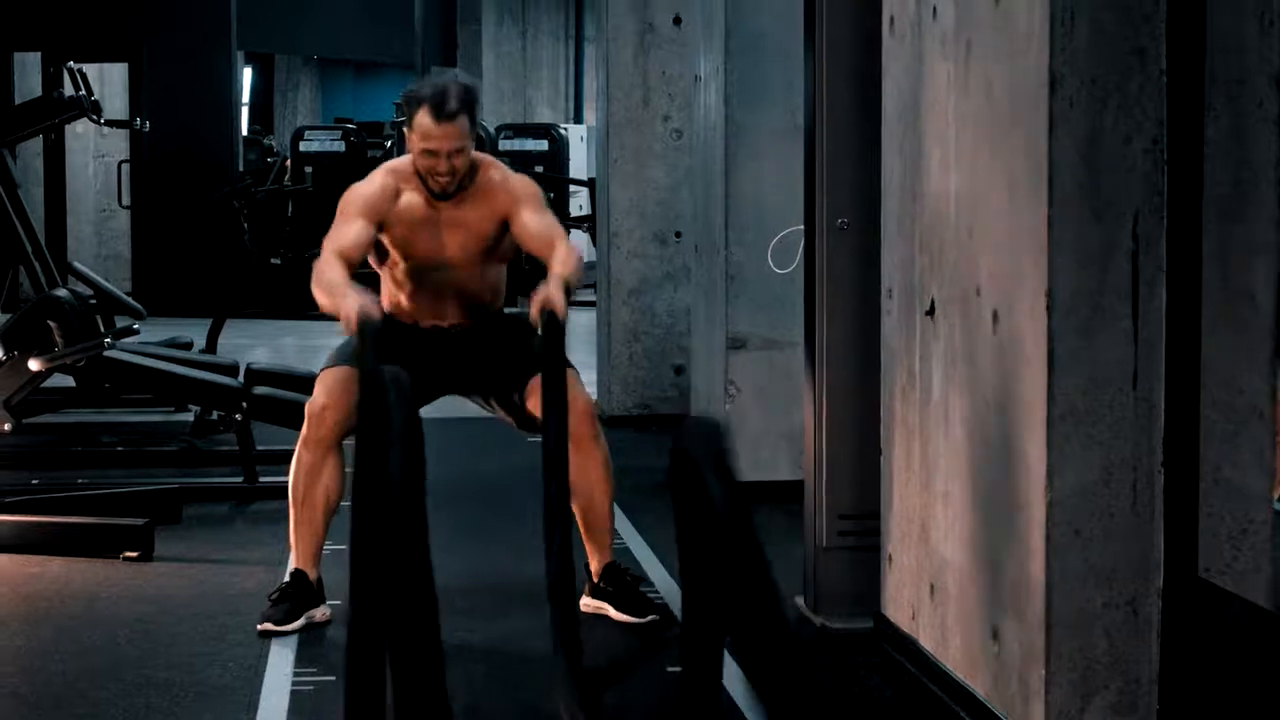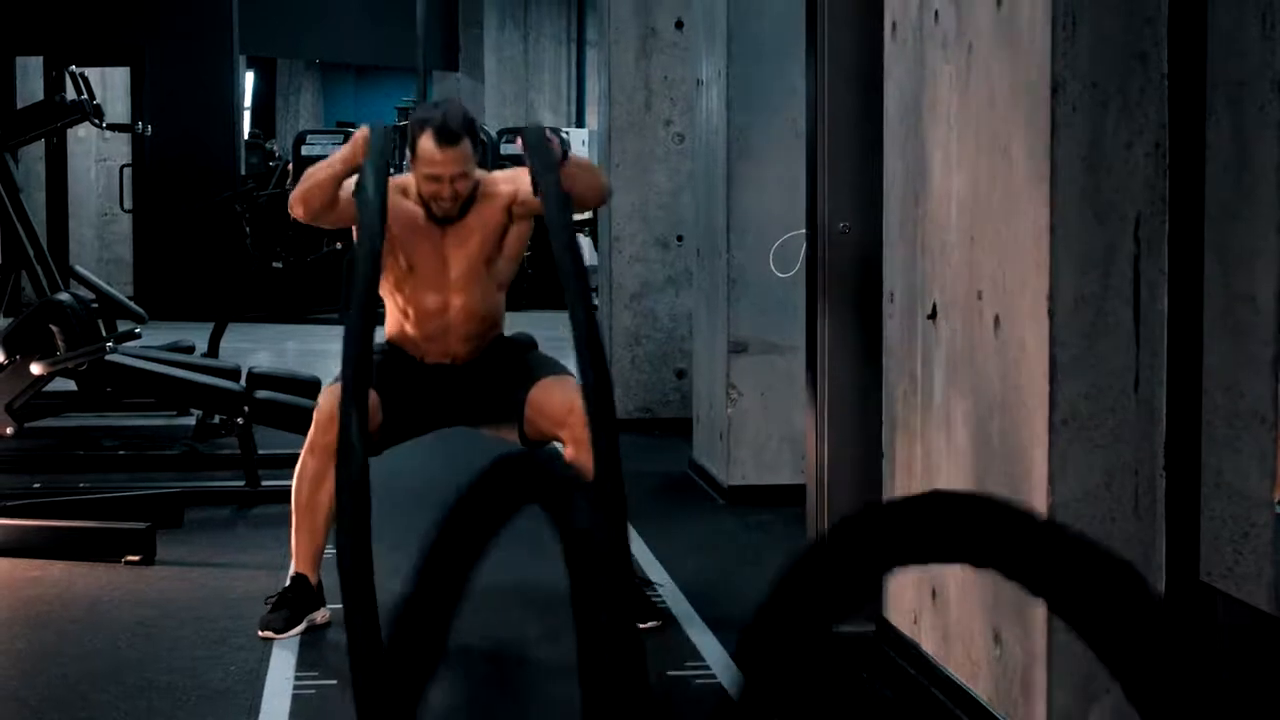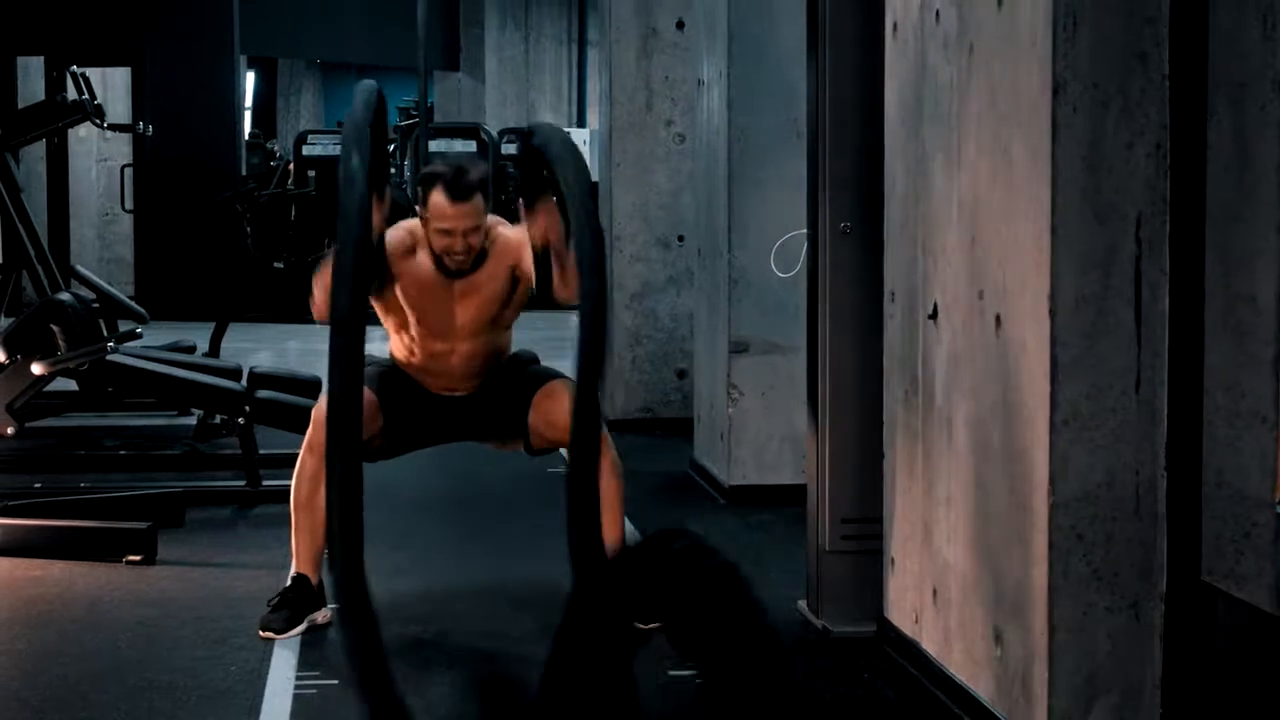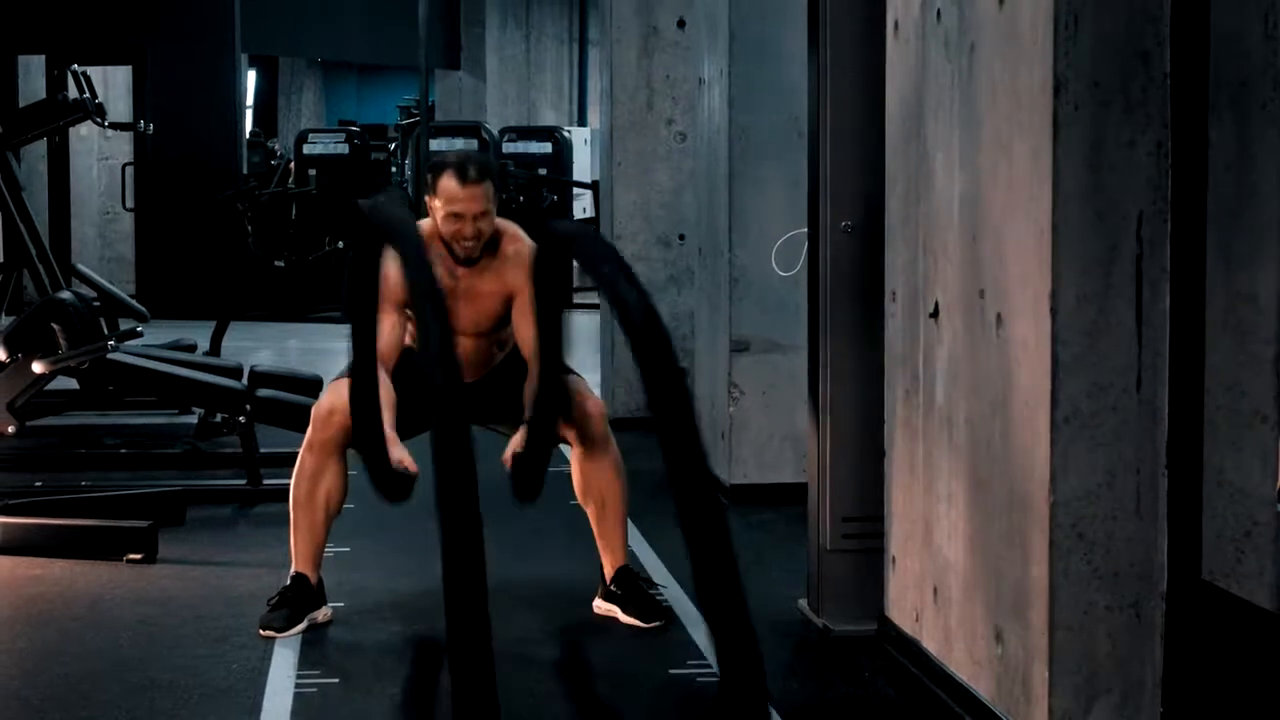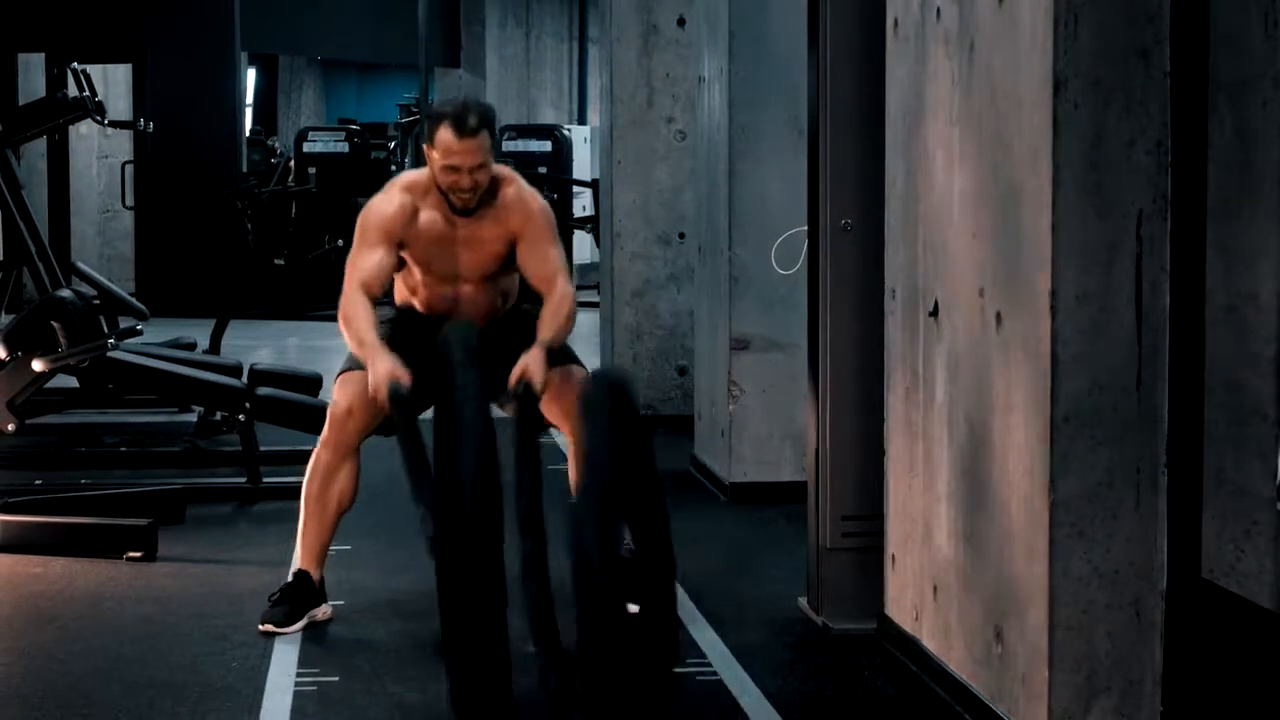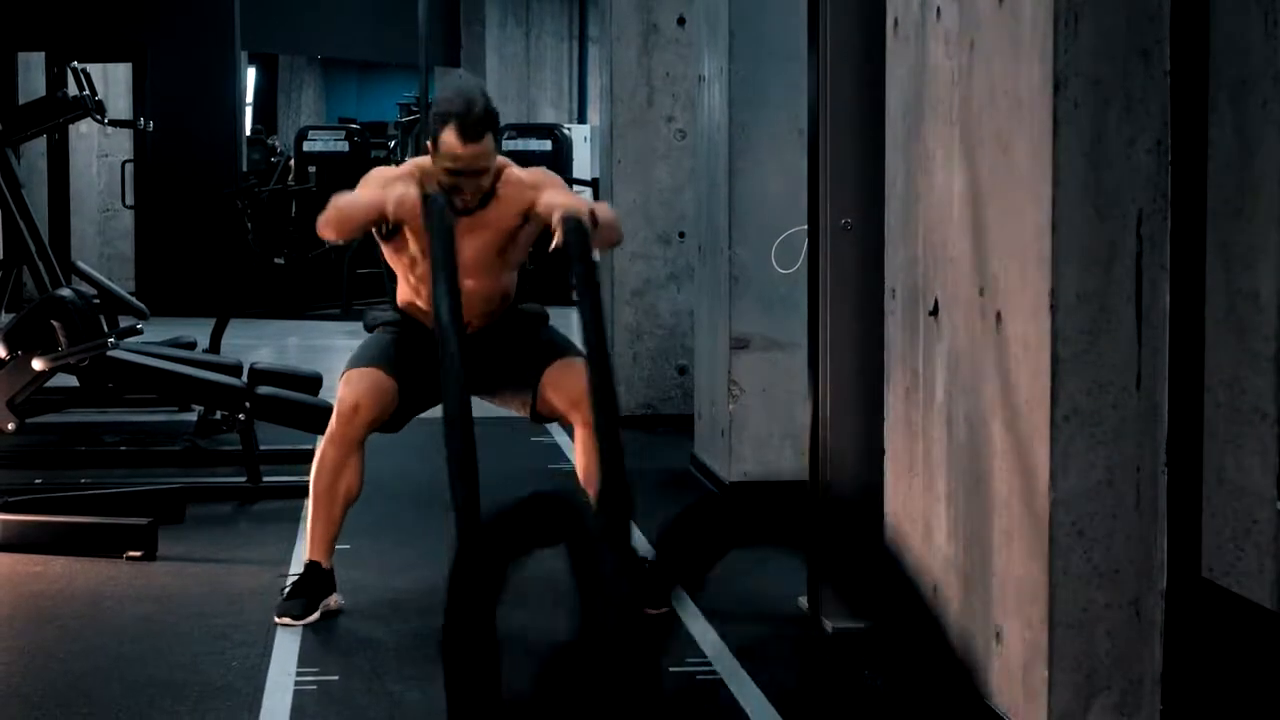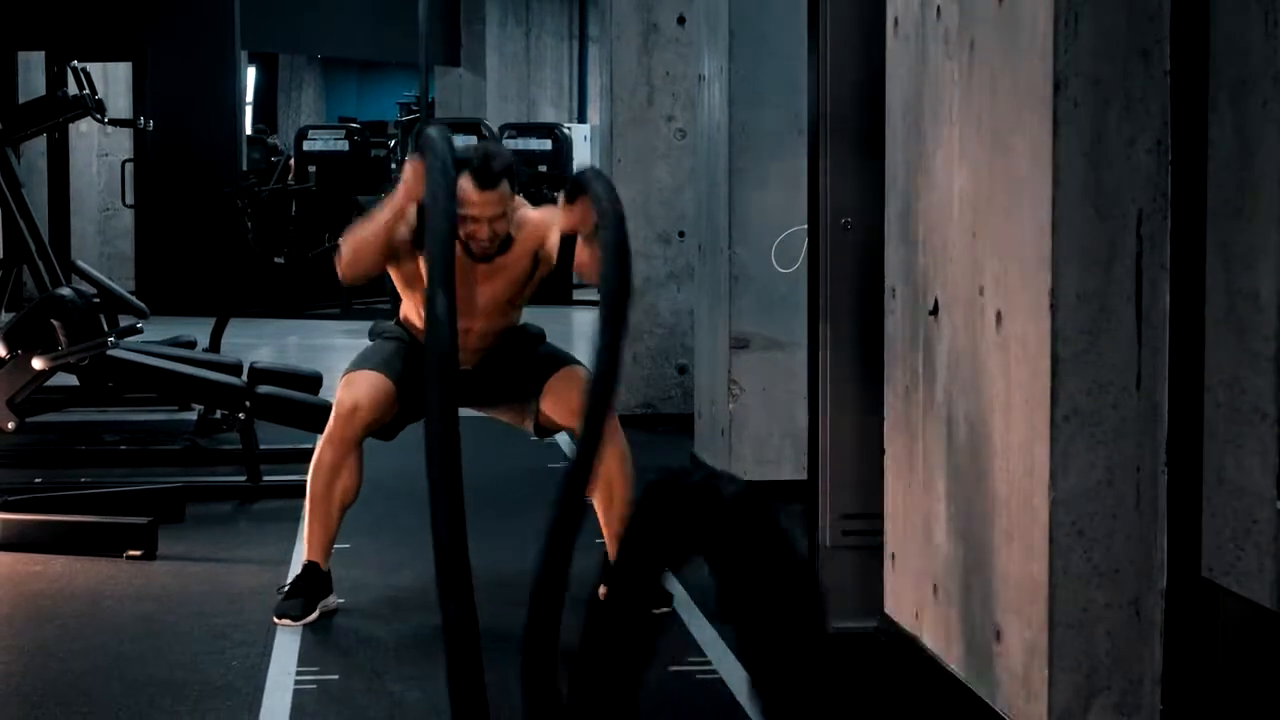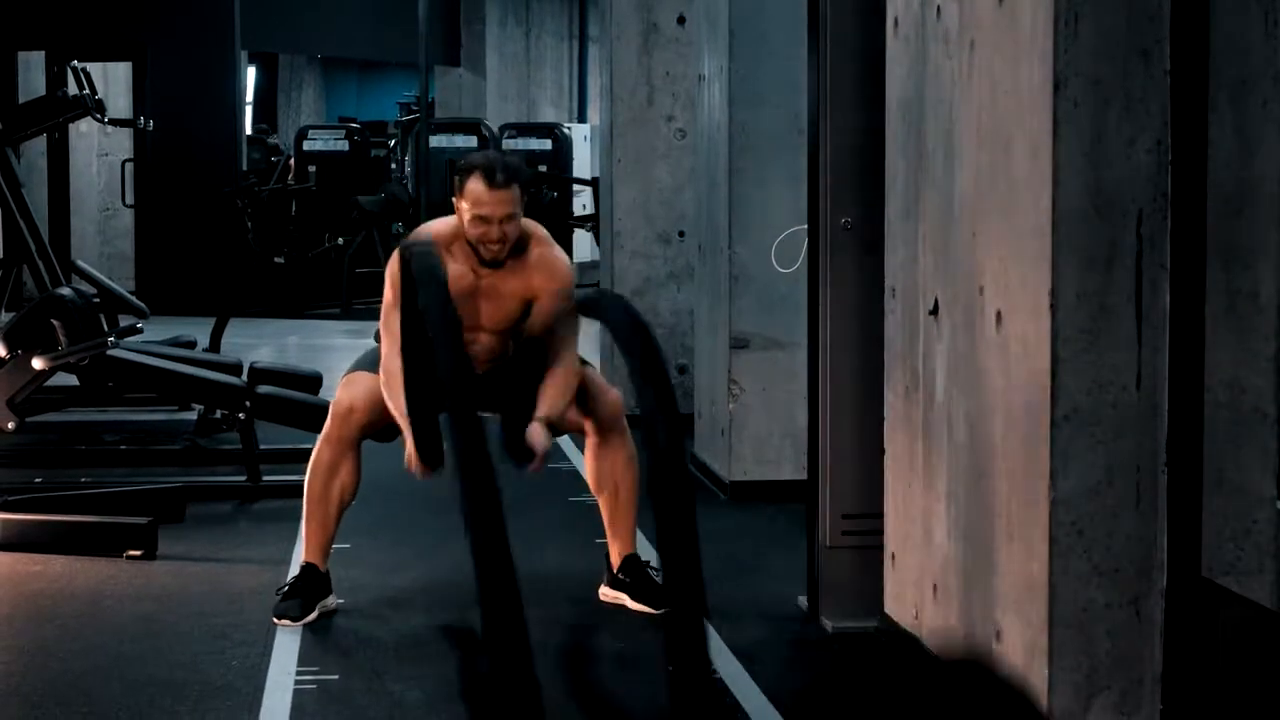
dt=0.4s
person 1, frame 1
left shoulder: (506, 187)
right shoulder: (378, 191)
left elbow: (562, 248)
right elbow: (326, 267)
left wrist: (556, 281)
right wrist: (346, 295)
left hip: (491, 336)
right hip: (401, 335)
left knee: (579, 412)
right knee: (323, 413)
left ankle: (605, 576)
right ankle: (303, 582)
person 1, frame 2
left shoulder: (506, 194)
right shoulder: (384, 200)
left elbow: (597, 191)
right elbow: (303, 206)
left wrist: (554, 159)
right wrist: (351, 156)
left hip: (495, 365)
right hip: (404, 367)
left knee: (584, 417)
right knee: (329, 421)
right ankle: (304, 587)
person 1, frame 3
left shoulder: (513, 245)
right shoulder: (396, 249)
left elbow: (578, 291)
right elbow: (324, 307)
left wrist: (554, 240)
left hip: (498, 387)
right hip: (408, 388)
right knee: (326, 424)
right ankle: (304, 589)
person 1, frame 4
left shoulder: (521, 257)
right shoulder: (399, 260)
left elbow: (543, 356)
right elbow: (375, 362)
left wrist: (532, 429)
right wrist: (387, 440)
left hip: (500, 371)
right hip: (416, 370)
left knee: (592, 418)
right knee: (328, 420)
left ankle: (618, 581)
right ankle: (304, 586)
person 1, frame 5
left shoulder: (521, 203)
right shoulder: (395, 205)
left elbow: (559, 289)
right elbow: (356, 294)
left wrist: (541, 349)
right wrist: (376, 356)
left hip: (502, 330)
right hip: (416, 329)
left knee: (577, 402)
right knee: (346, 416)
right ankle: (306, 582)
person 1, frame 6
left shoulder: (527, 186)
right shoulder: (399, 183)
left elbow: (610, 231)
right elbow: (329, 224)
left wrist: (585, 214)
right wrist: (385, 202)
left hip: (504, 332)
right hip: (417, 333)
left knee: (590, 401)
right knee: (350, 411)
right ankle: (316, 575)
person 1, frame 7
left shoulder: (535, 227)
right shoulder: (416, 223)
left elbow: (605, 270)
right elbow: (350, 268)
left wrist: (588, 231)
right wrist: (400, 201)
left hip: (504, 355)
right hip: (416, 349)
right knee: (350, 411)
right ankle: (314, 577)
person 1, frame 8
left shoulder: (548, 262)
left elbow: (562, 356)
right elbow: (396, 359)
left wrist: (544, 423)
right wrist: (414, 431)
left hip: (511, 361)
left knee: (606, 407)
right knee: (346, 413)
left ankle: (625, 570)
right ankle: (312, 577)
